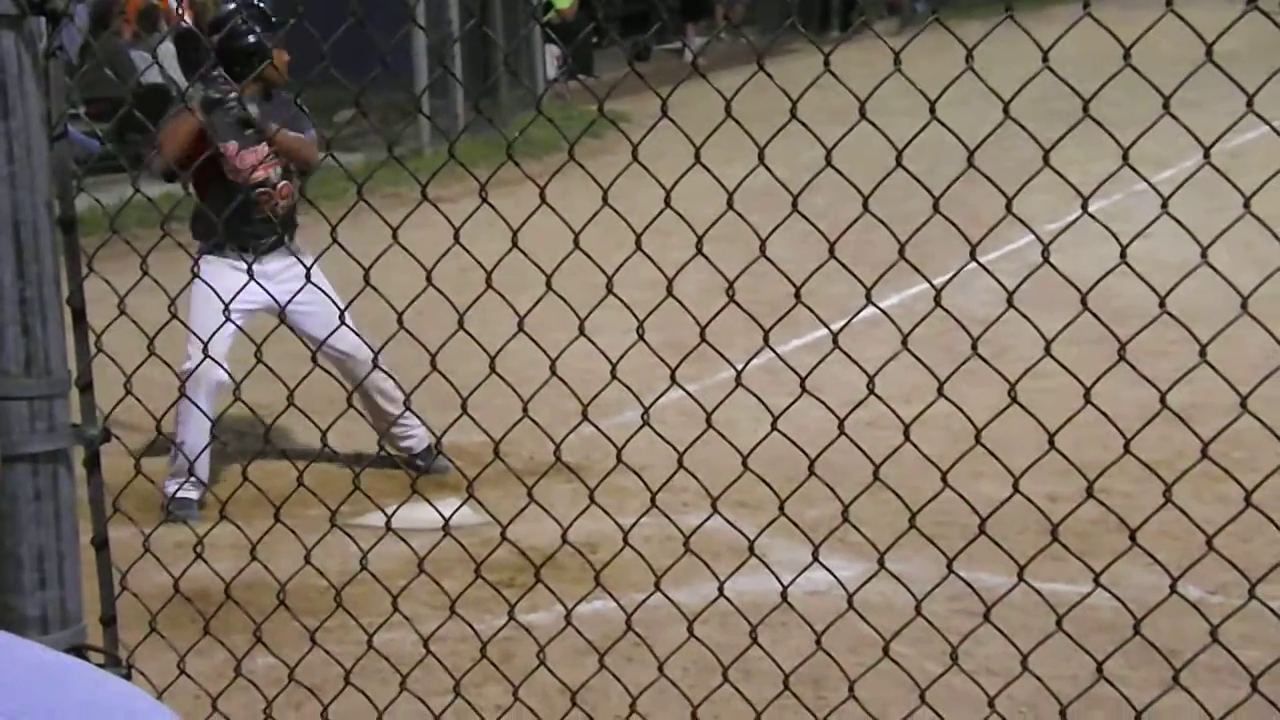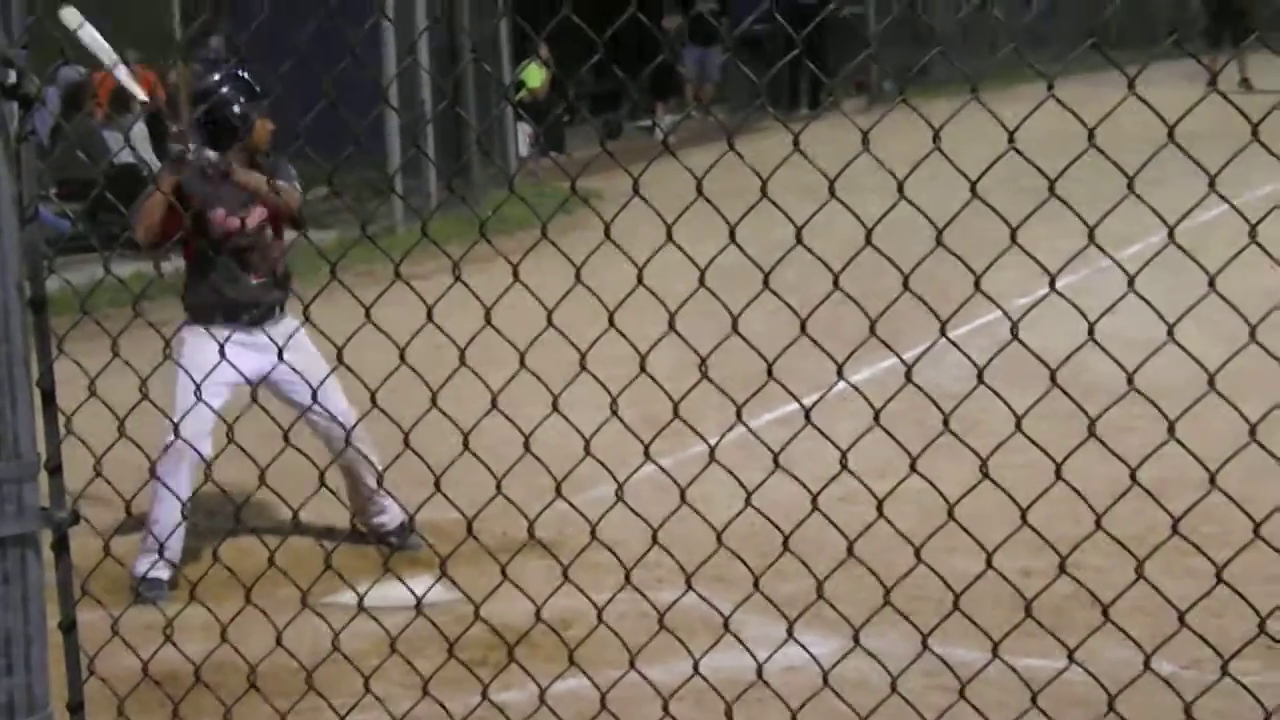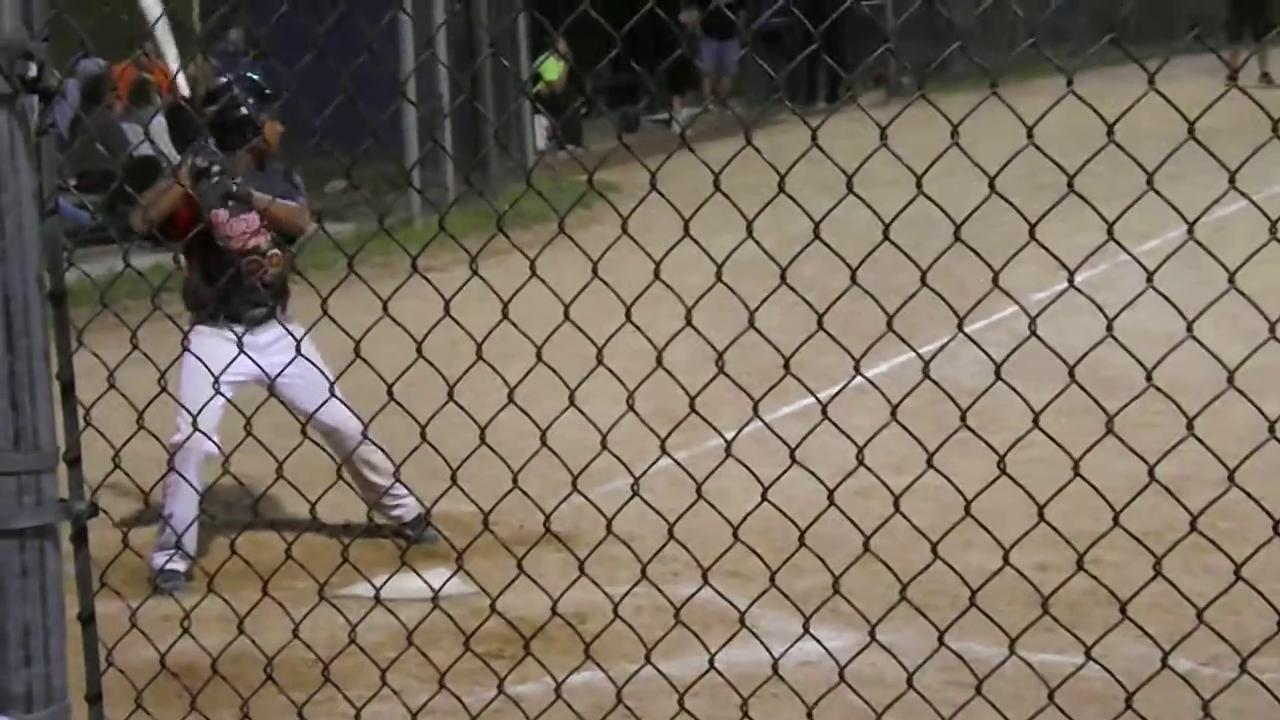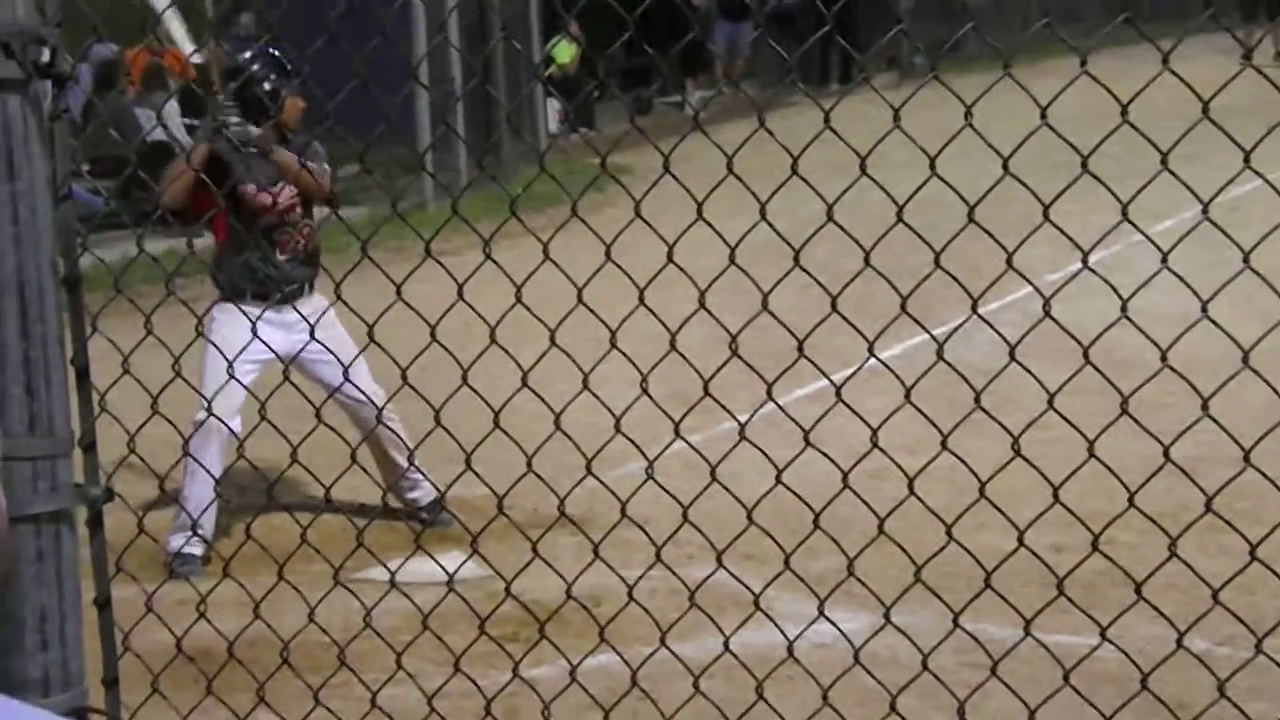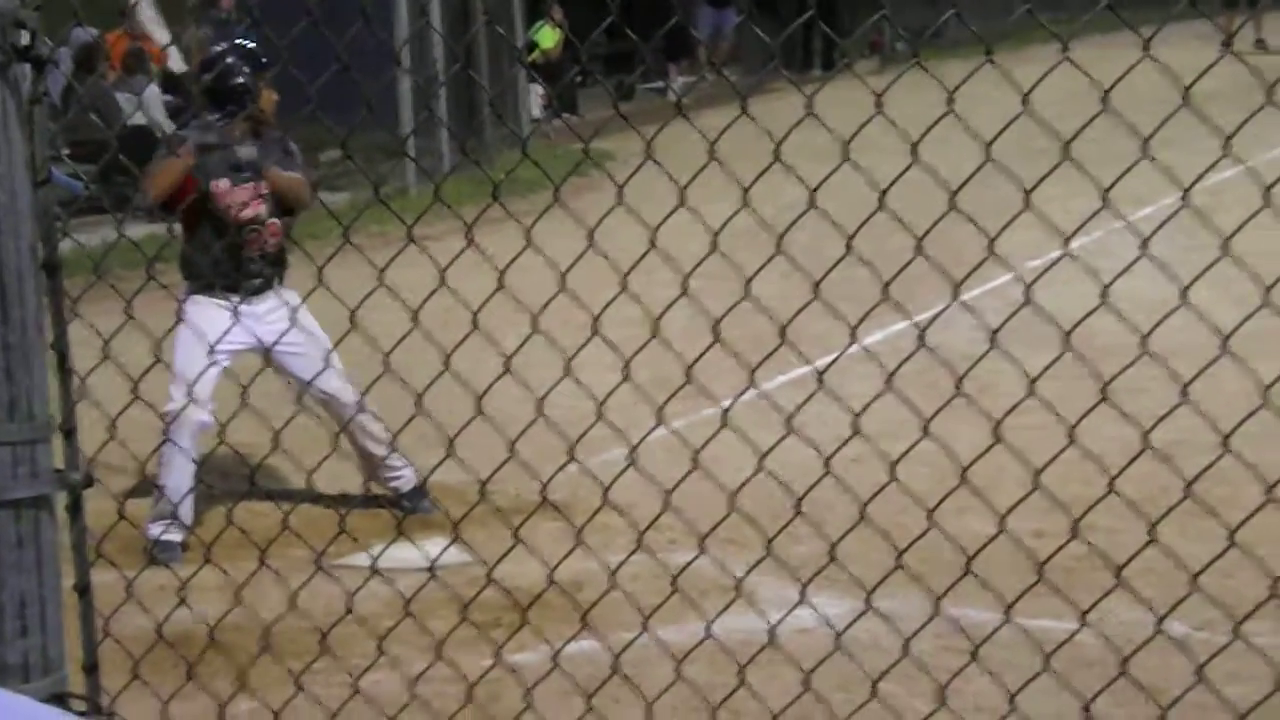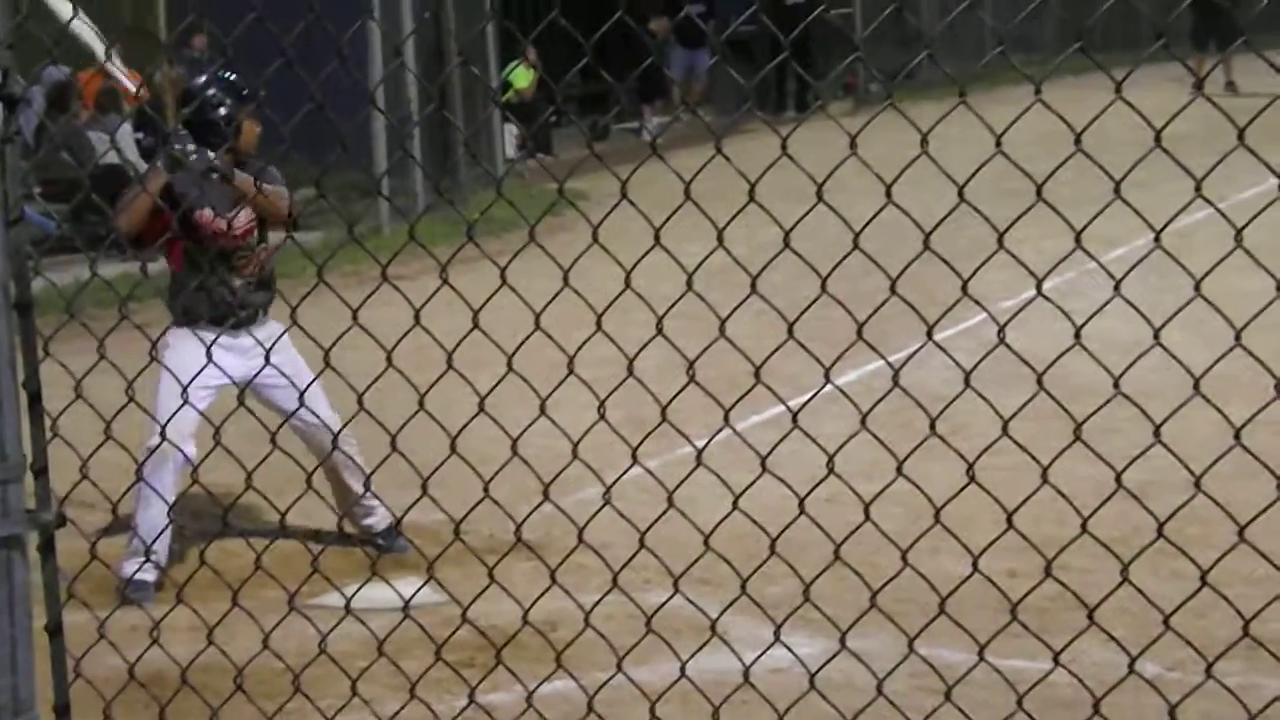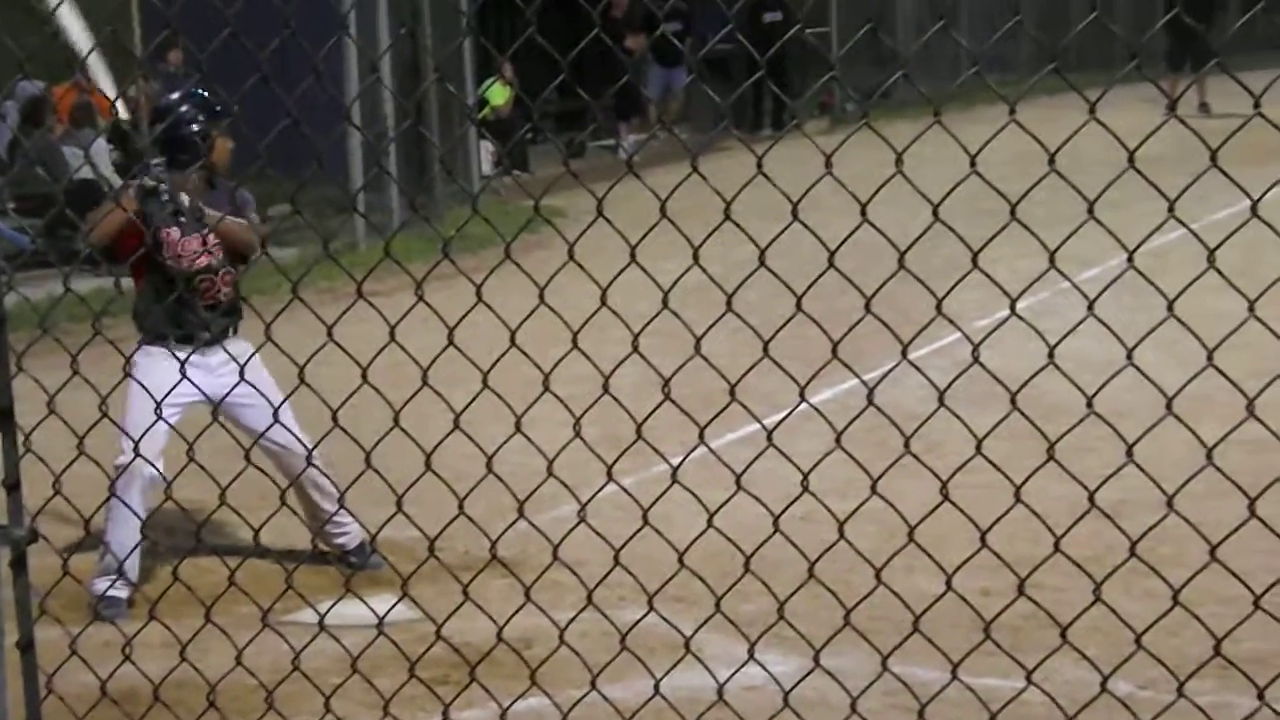
dt=0.3s
person 1, frame 1
left shoulder: (287, 108)
right shoulder: (208, 112)
left elbow: (310, 156)
right elbow: (162, 158)
left wrist: (261, 122)
right wrist: (200, 104)
left hip: (287, 260)
right hip: (224, 266)
left knee: (354, 352)
right knee: (202, 369)
left ankle: (412, 440)
right ankle: (184, 481)
person 1, frame 2
left shoulder: (274, 171)
right shoulder: (192, 179)
left elbow: (291, 205)
right elbow: (143, 234)
left wrist: (227, 171)
right wrist: (174, 168)
left hip: (276, 330)
right hip: (211, 337)
left knee: (342, 423)
right knee: (185, 442)
left ankle: (383, 517)
right ankle: (156, 560)
person 1, frame 3
left shoulder: (281, 178)
right shoulder: (200, 183)
left elbow: (301, 223)
right elbow: (140, 221)
left wrist: (245, 192)
right wrist: (185, 175)
left hip: (279, 331)
right hip: (215, 335)
left knee: (344, 425)
right knee: (192, 439)
left ankle: (403, 511)
right ankle: (171, 553)
person 1, frame 4
left shoulder: (304, 150)
right shoulder: (222, 157)
left elbow: (321, 189)
right elbow: (168, 198)
left wrist: (264, 146)
right wrist: (206, 138)
left hip: (305, 308)
right hip: (241, 315)
left knee: (368, 402)
right knee: (214, 420)
left ankle: (420, 494)
right ankle: (189, 536)
person 1, frame 5
left shoulder: (277, 147)
right shoulder: (197, 149)
left elbow: (303, 197)
right elbow: (150, 196)
left wrist: (254, 163)
right wrist: (189, 147)
left hip: (275, 301)
right hip: (212, 307)
left knee: (341, 395)
right knee: (186, 410)
left ankle: (400, 482)
right ankle: (168, 522)
person 1, frame 6
left shoulder: (259, 174)
right shoulder: (178, 180)
left elbow: (282, 212)
right elbow: (124, 225)
left wrist: (224, 172)
right wrist: (163, 166)
left hip: (261, 333)
right hip: (196, 339)
left knee: (326, 429)
right knee: (168, 446)
left ankle: (374, 520)
right ankle: (142, 562)
person 1, frame 7
left shoulder: (230, 198)
right shoulder: (149, 200)
left elbow: (249, 244)
right elbow: (92, 237)
left wrist: (192, 206)
right wrist: (134, 193)
left hip: (229, 352)
right hip: (164, 356)
left knee: (293, 448)
right knee: (136, 462)
left ankle: (346, 539)
right ankle: (113, 579)
